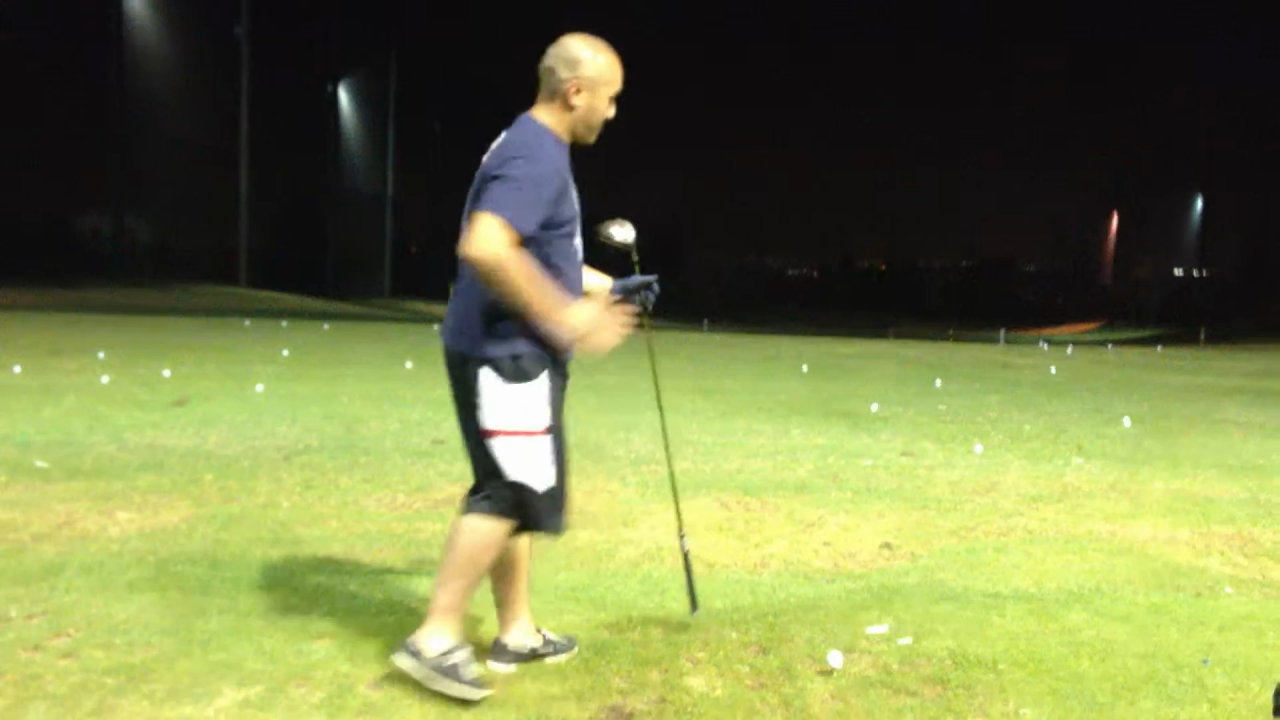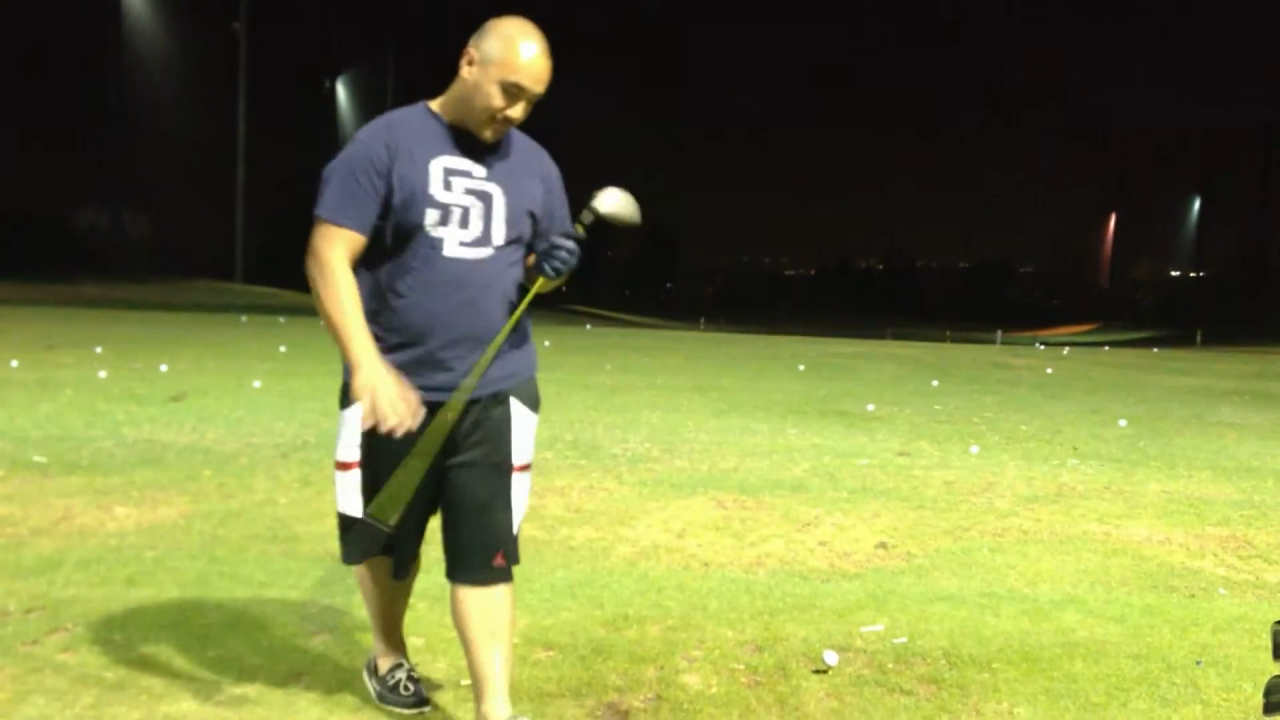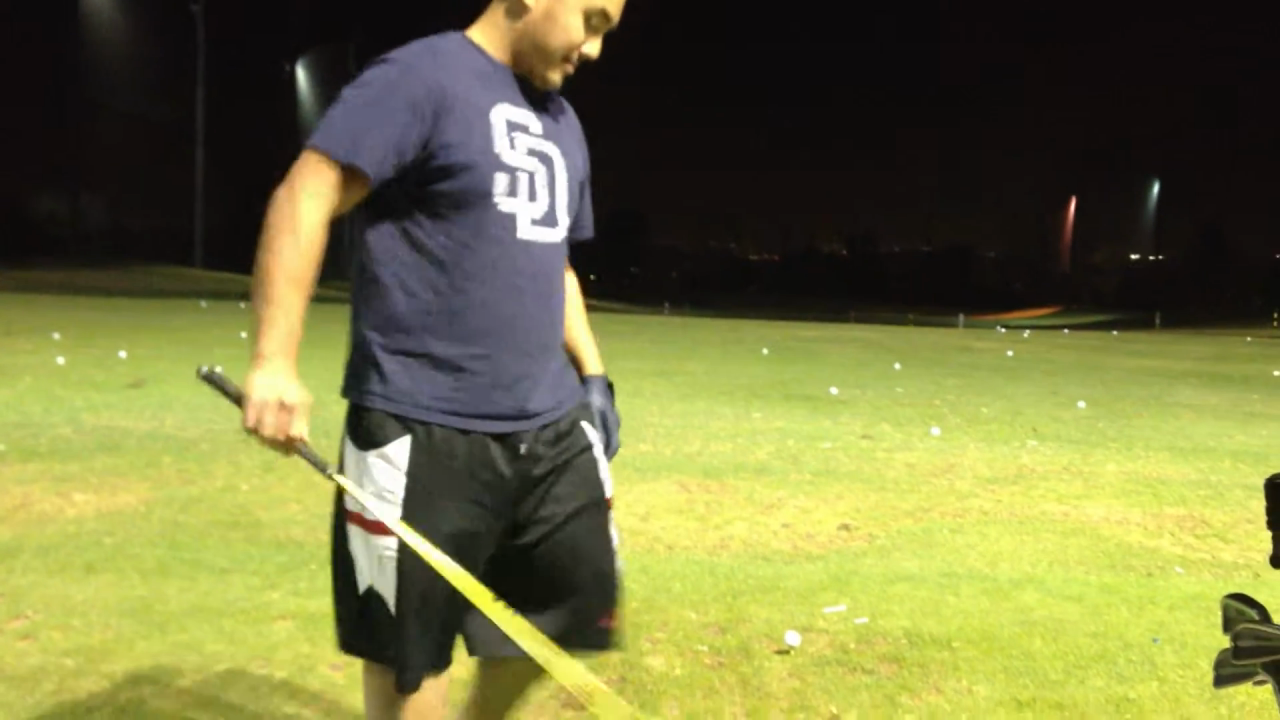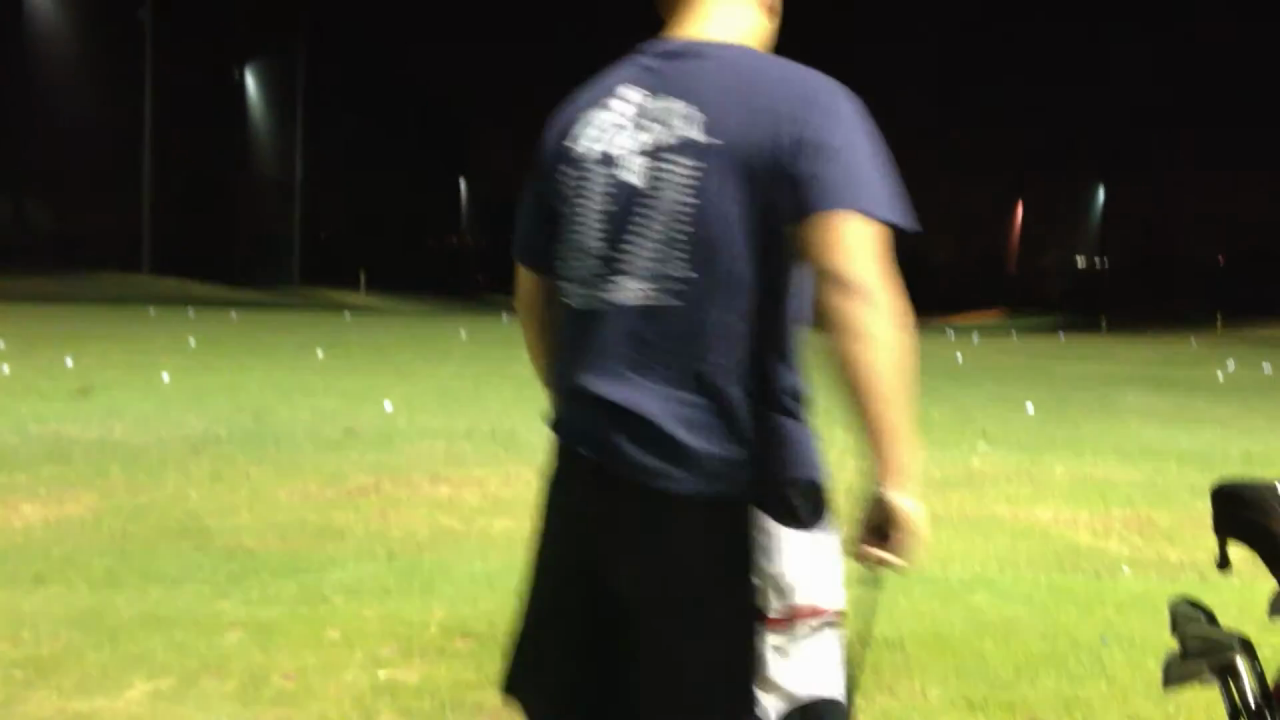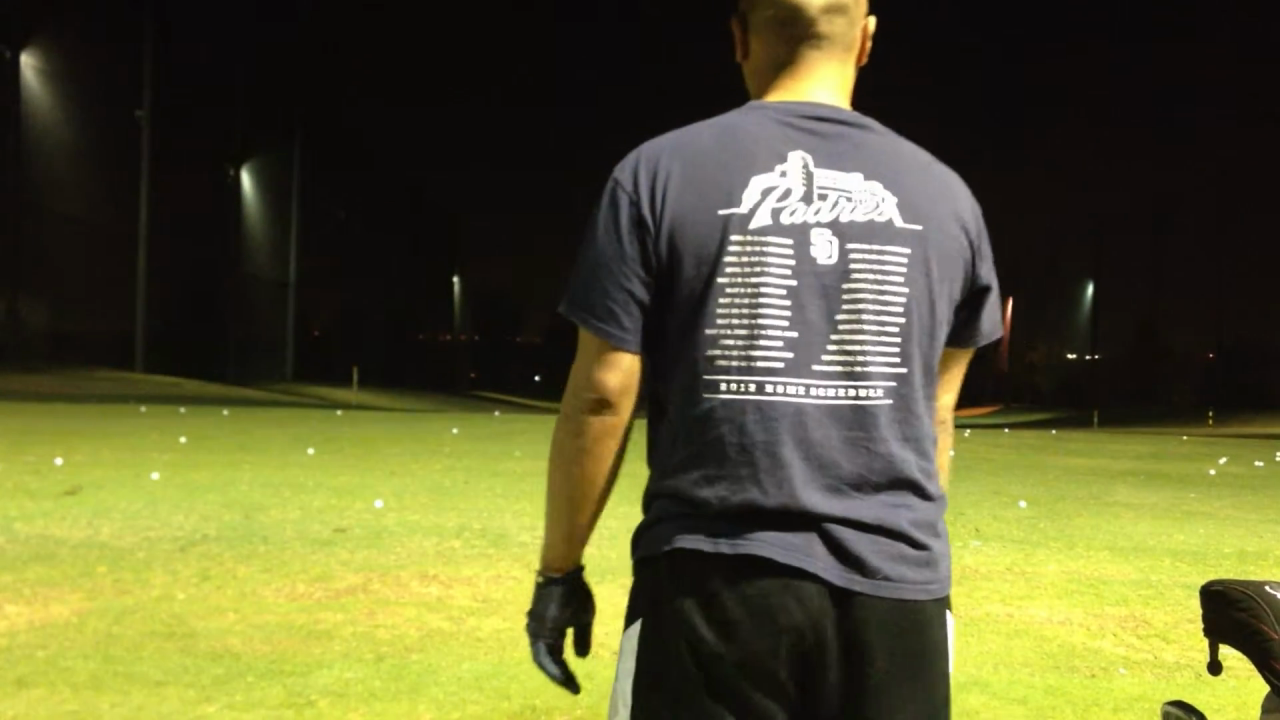
dt=1s
person 1, frame 1
left shoulder: (526, 146)
right shoulder: (538, 157)
right elbow: (483, 249)
left wrist: (608, 288)
right wrist: (565, 321)
left hip: (493, 353)
right hip: (507, 356)
left knee: (512, 492)
right knee: (509, 494)
left ankle: (516, 631)
right ankle: (434, 636)
person 1, frame 2
left shoulder: (535, 166)
right shoulder: (382, 145)
left elbow: (537, 265)
right elbow: (329, 257)
left wrist: (550, 265)
right wrist: (367, 366)
left hip: (495, 393)
right hip: (395, 389)
left knee: (485, 553)
right knee: (385, 541)
right ankle: (386, 658)
person 1, frame 3
left shoulder: (562, 121)
right shoulder: (423, 80)
right elbow: (304, 200)
left wrist: (592, 370)
right wrist: (275, 361)
left hip: (547, 423)
right hip: (423, 425)
left knee: (569, 605)
right knee: (410, 639)
person 1, frame 4
left shoulder: (581, 110)
right shoulder: (805, 104)
left elbow: (534, 298)
right elbow: (858, 286)
right wrist: (897, 476)
left hip: (593, 465)
right hip: (733, 483)
person 1, frame 5
left shoulder: (659, 174)
right shoulder: (945, 195)
left elbow: (603, 398)
right elbow: (933, 413)
left wrist: (558, 571)
left hip: (712, 586)
right hip: (893, 588)
